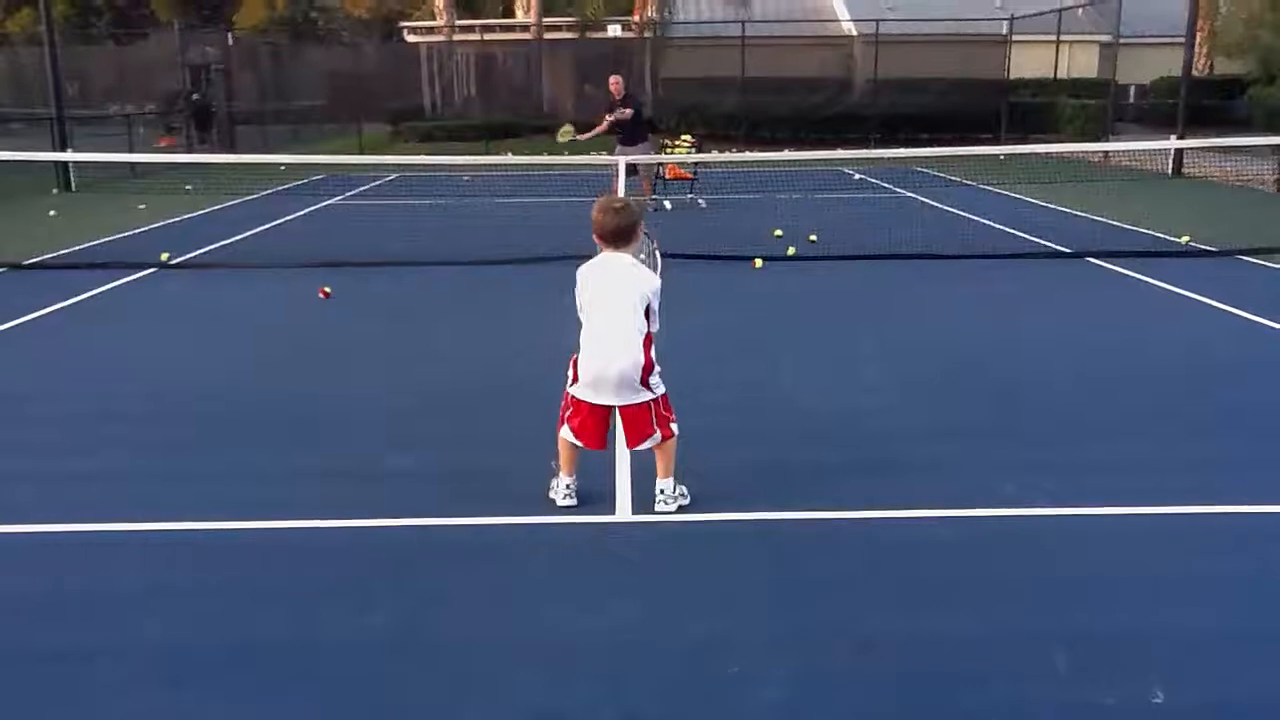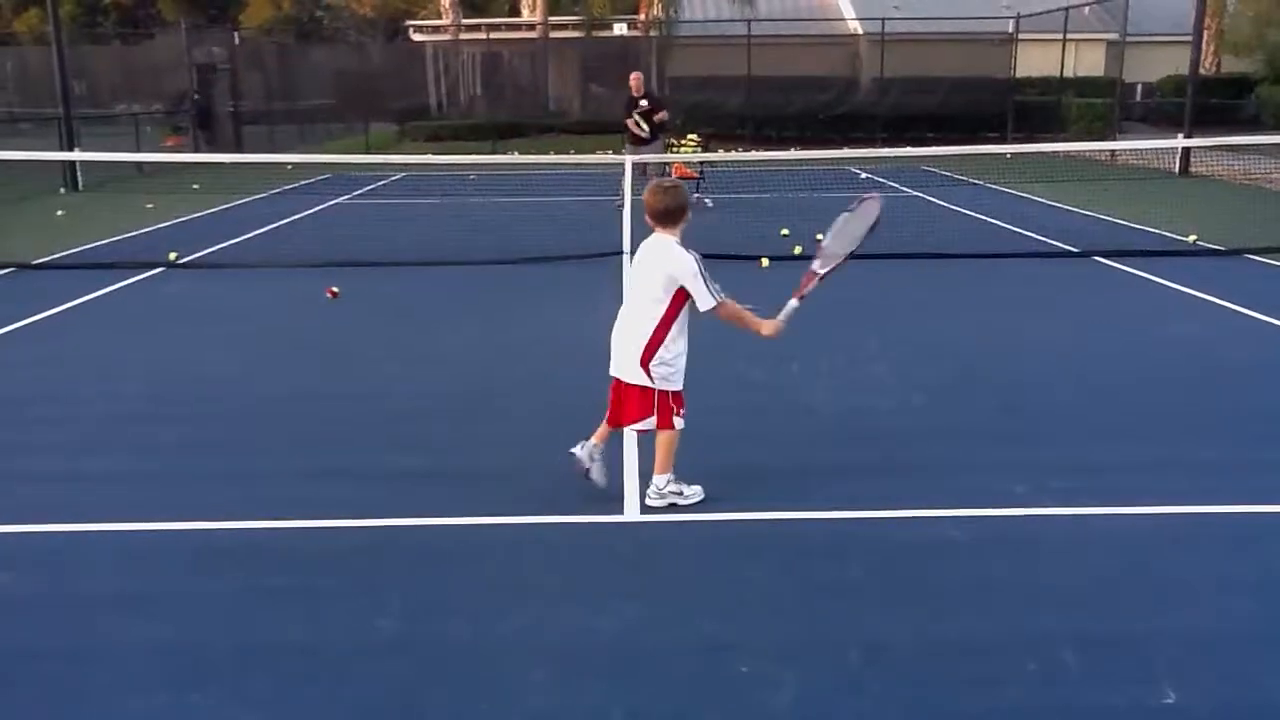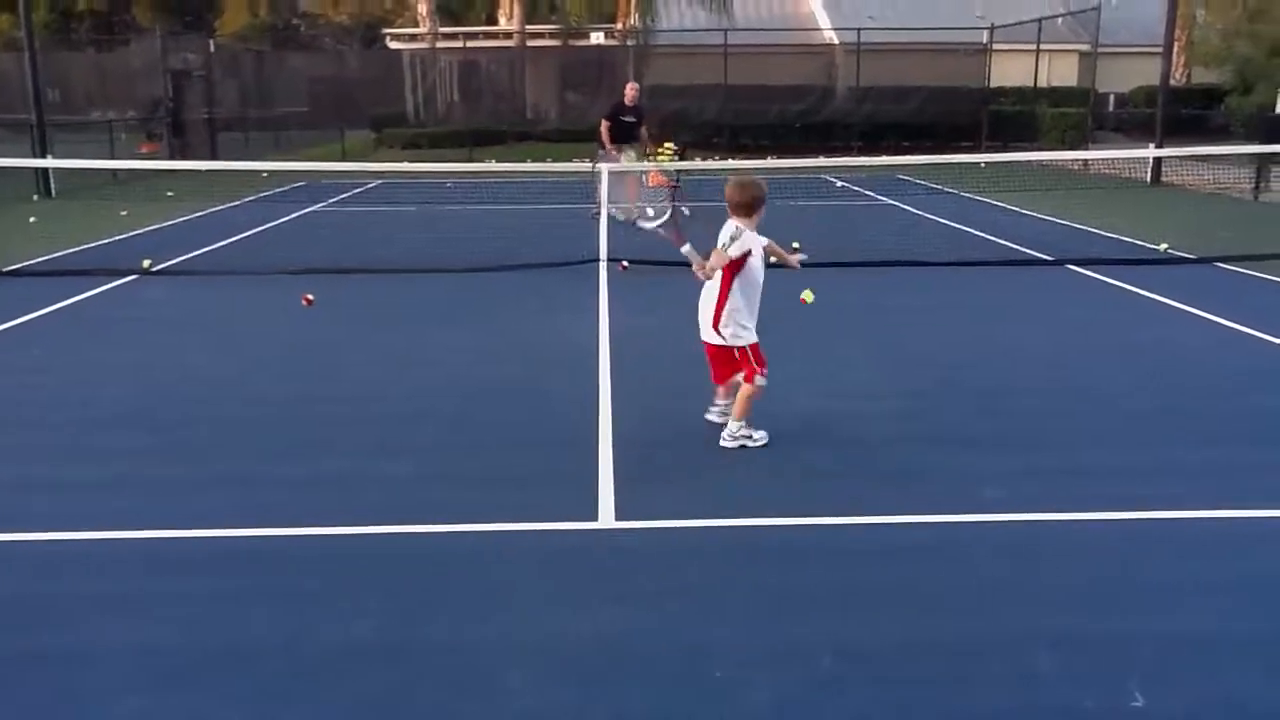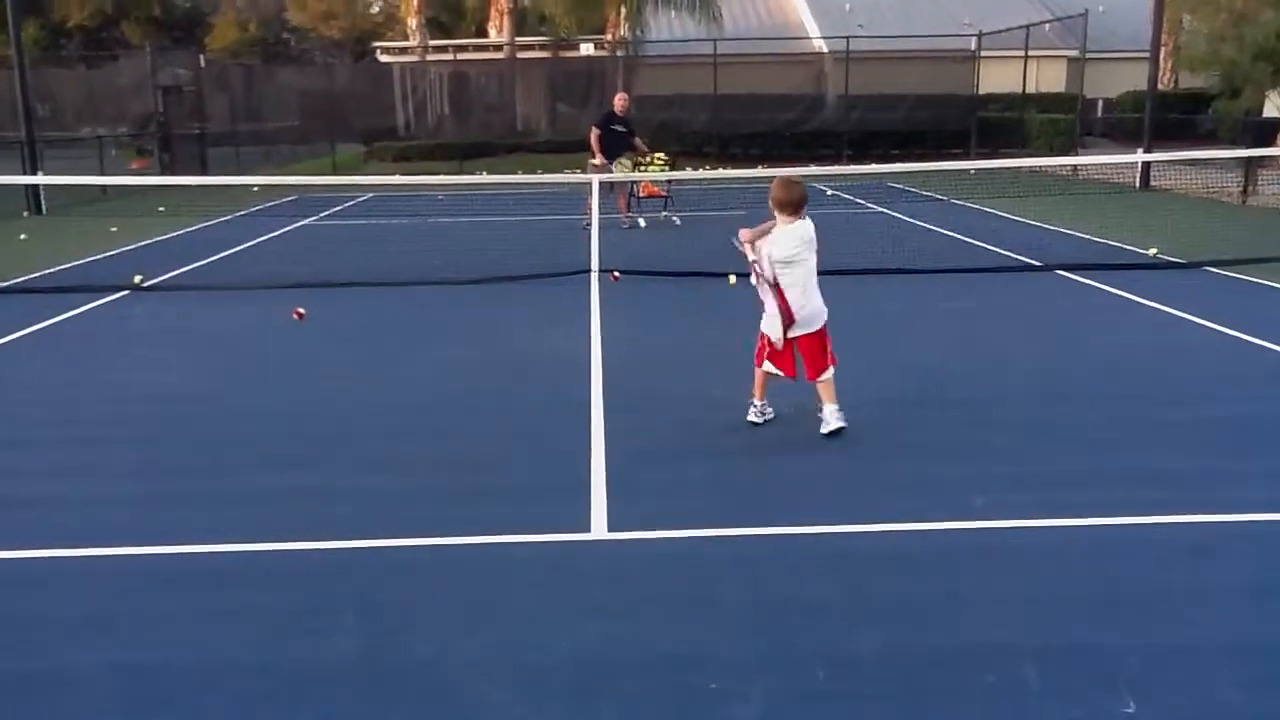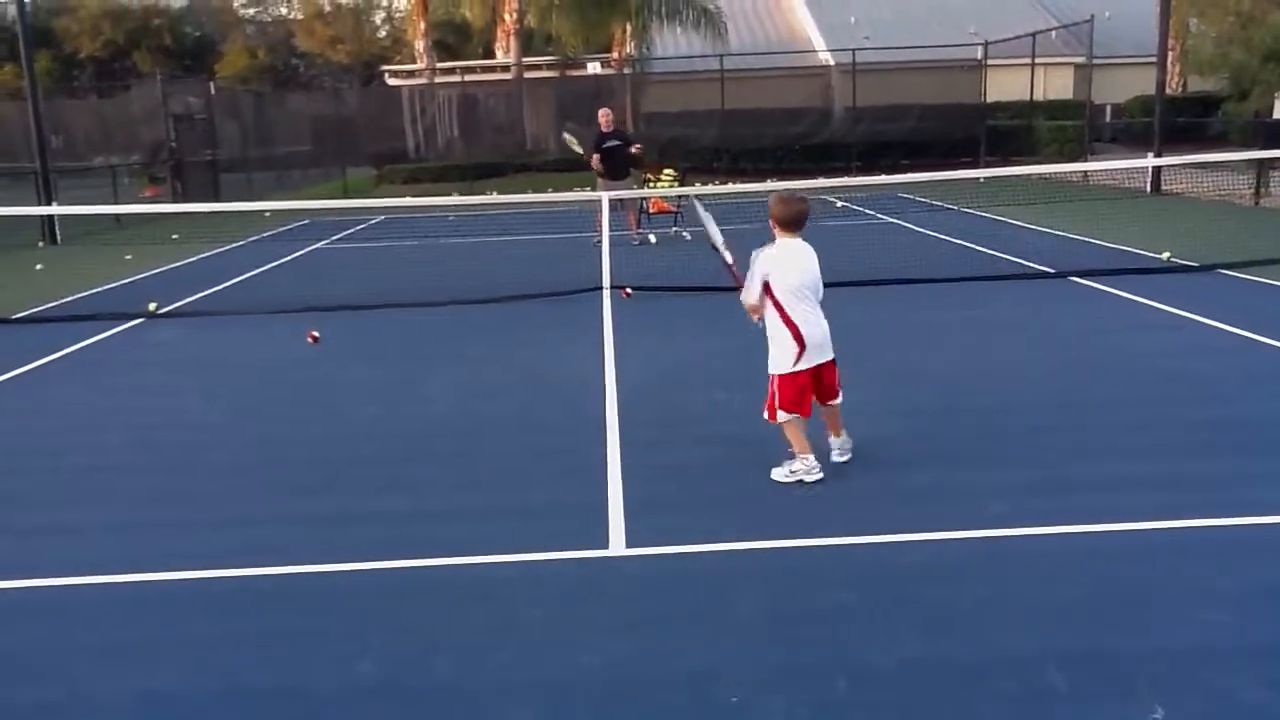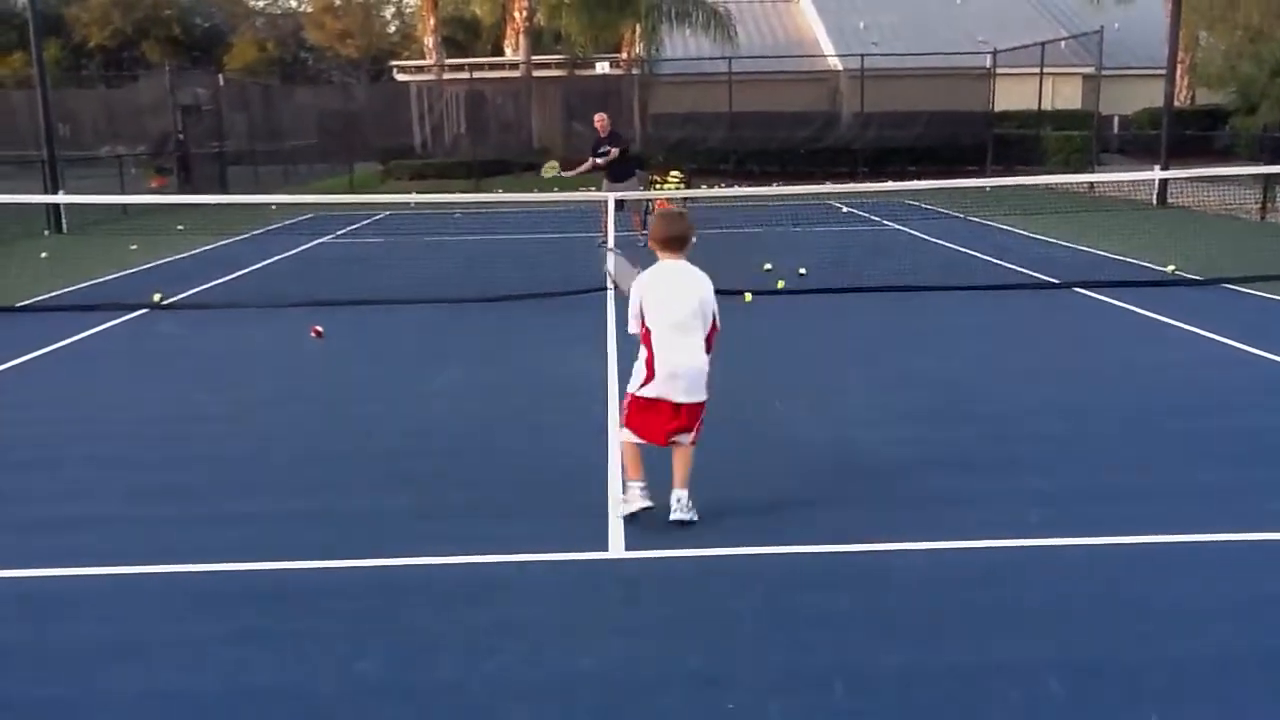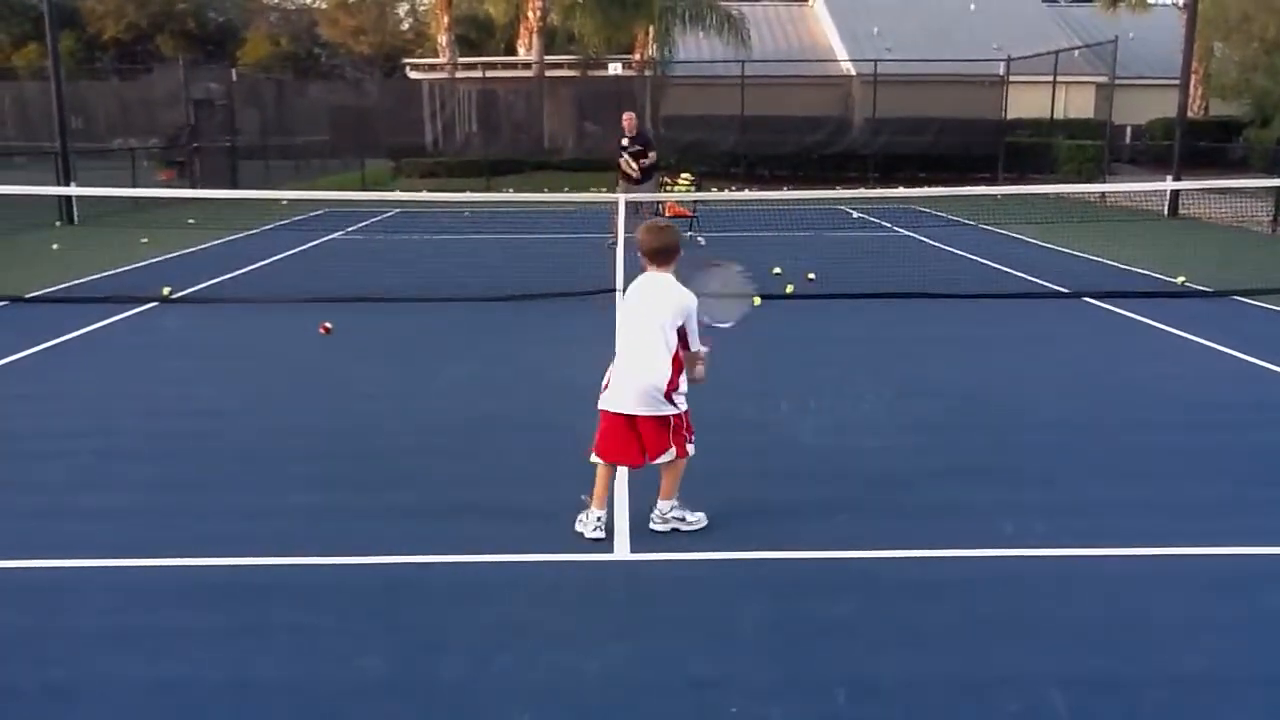
dt=0.7s
person 1, frame 1
left shoulder: (584, 273)
right shoulder: (648, 280)
right elbow: (651, 327)
left hip: (591, 366)
right hip: (635, 367)
left knee: (570, 422)
right knee: (663, 426)
left ankle: (565, 486)
right ankle: (666, 491)
person 1, frame 2
left shoulder: (647, 248)
right shoulder: (685, 260)
right elbow: (716, 304)
left wrist: (736, 310)
right wrist: (759, 325)
left hip: (626, 342)
right hip: (654, 353)
left knee: (626, 410)
right knee: (670, 416)
left ankle: (592, 447)
right ankle: (662, 485)
person 1, frame 3
left shoulder: (748, 234)
right shoulder: (739, 234)
left elbow: (765, 245)
right elbow: (720, 254)
left wrist: (787, 257)
right wrist: (709, 267)
left hip: (718, 319)
right hip: (728, 322)
left knee: (733, 368)
right knee: (755, 374)
left ankle: (721, 405)
right ankle: (735, 430)
person 1, frame 4
left shoulder: (768, 246)
right shoulder: (808, 227)
left elbow: (767, 282)
left wrist: (754, 243)
right wrist: (757, 233)
left hip: (780, 316)
right hip: (811, 312)
left knee: (766, 359)
right knee: (821, 365)
left ankle: (759, 406)
right ankle: (832, 413)
person 1, frame 5
left shoulder: (764, 258)
right shoulder: (809, 253)
left elbow: (752, 305)
right elbow: (815, 294)
left wrist: (760, 311)
left hip: (793, 344)
right hip: (820, 336)
left knee: (782, 406)
right knee: (827, 395)
left ankle: (806, 463)
right ankle: (839, 441)
person 1, frame 6
left shoulder: (643, 282)
right shoulder: (703, 282)
left elbow: (639, 330)
right elbow: (710, 333)
left hip: (655, 370)
right hip: (693, 371)
left knee: (631, 427)
right knee: (684, 436)
left ankle: (635, 491)
right ankle: (681, 499)
person 1, frame 7
left shoulder: (632, 290)
right shoulder: (685, 298)
right elbow: (690, 348)
right wrist: (697, 367)
left hip: (620, 384)
right hip: (661, 387)
left knee: (611, 451)
right knee: (680, 445)
left ankle: (595, 516)
right ankle: (667, 509)
